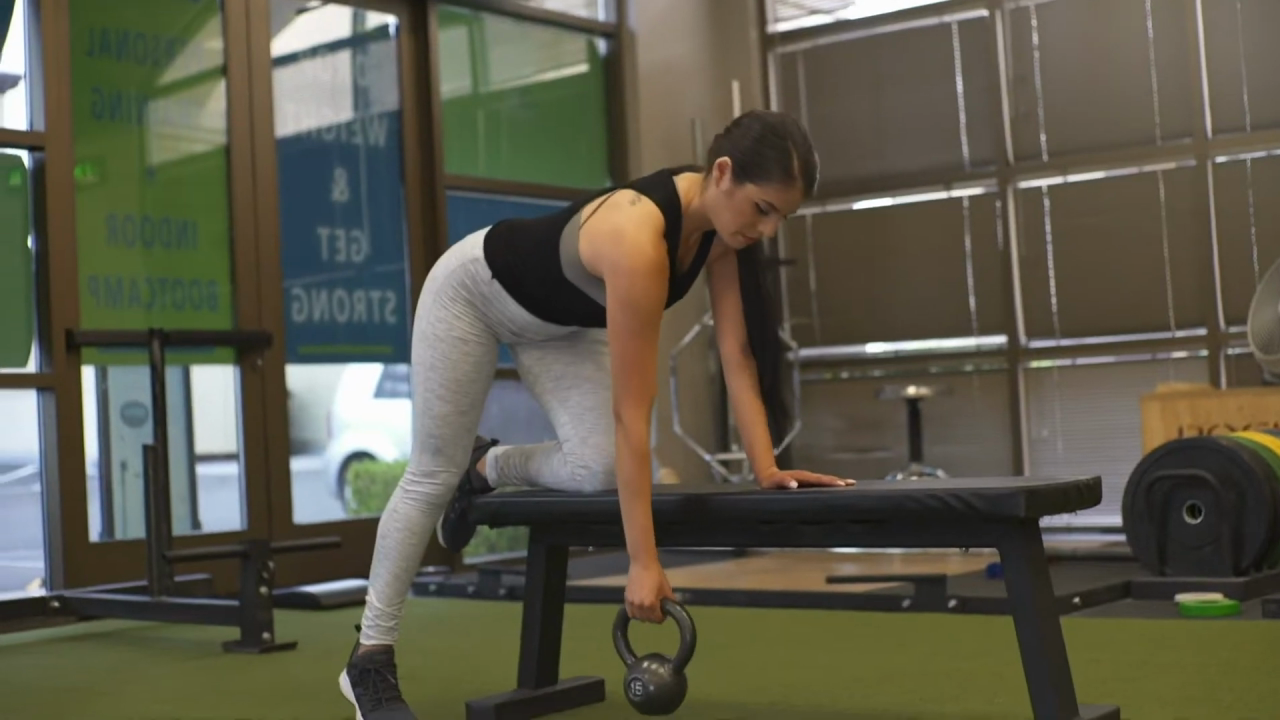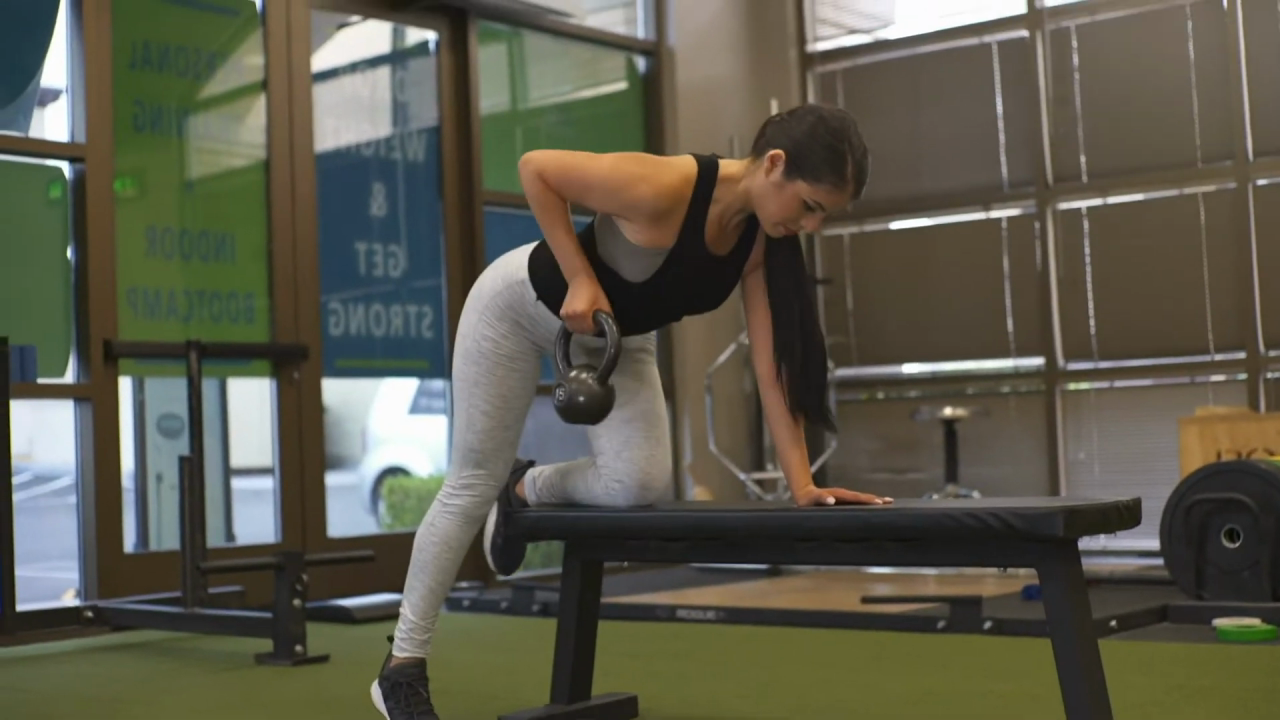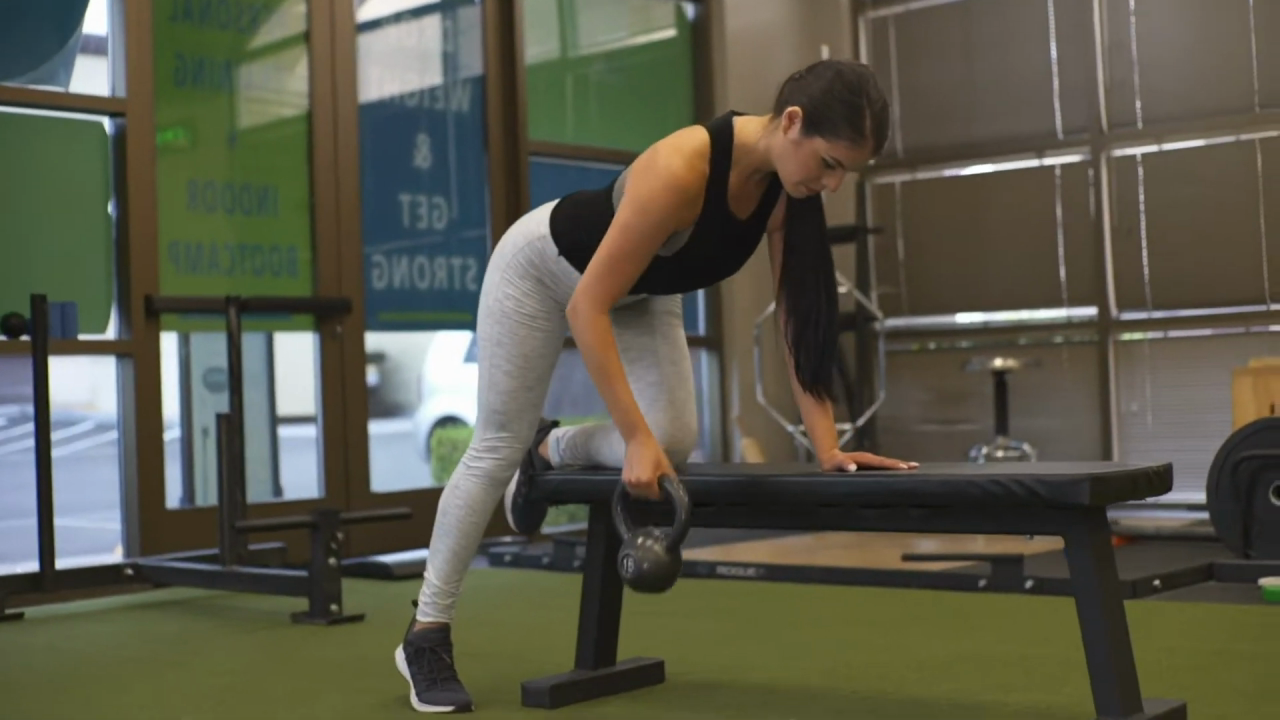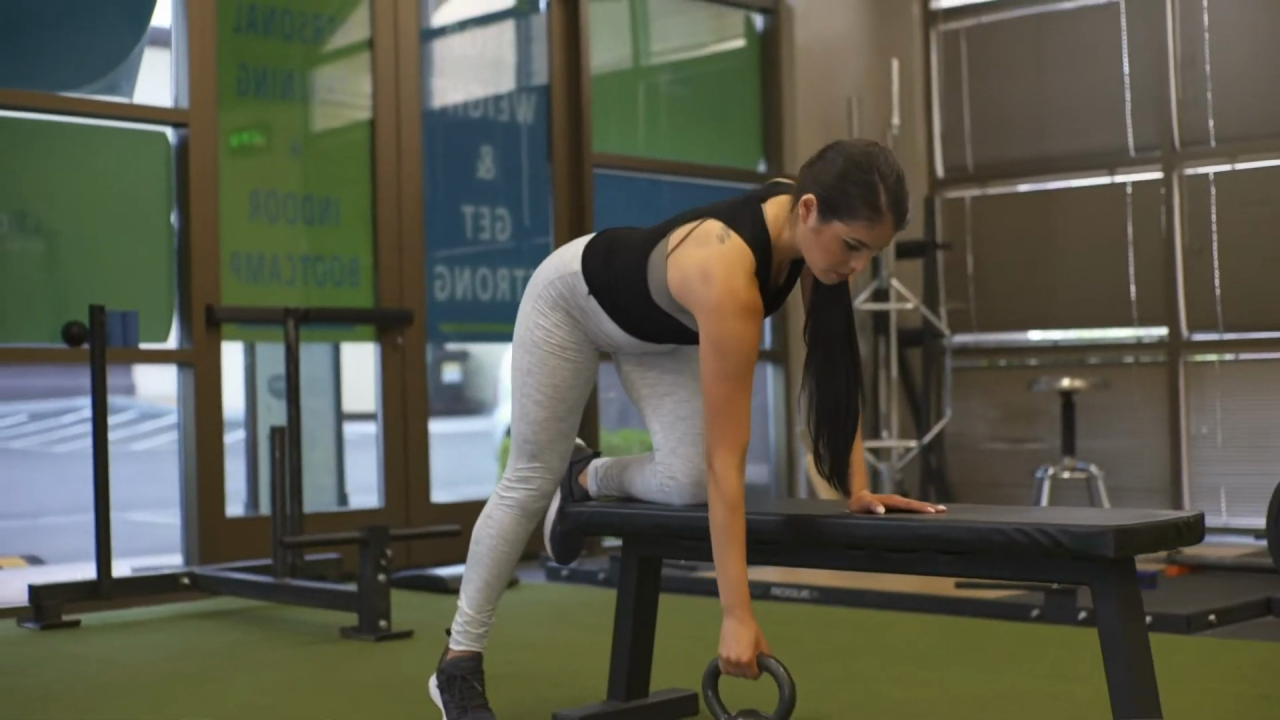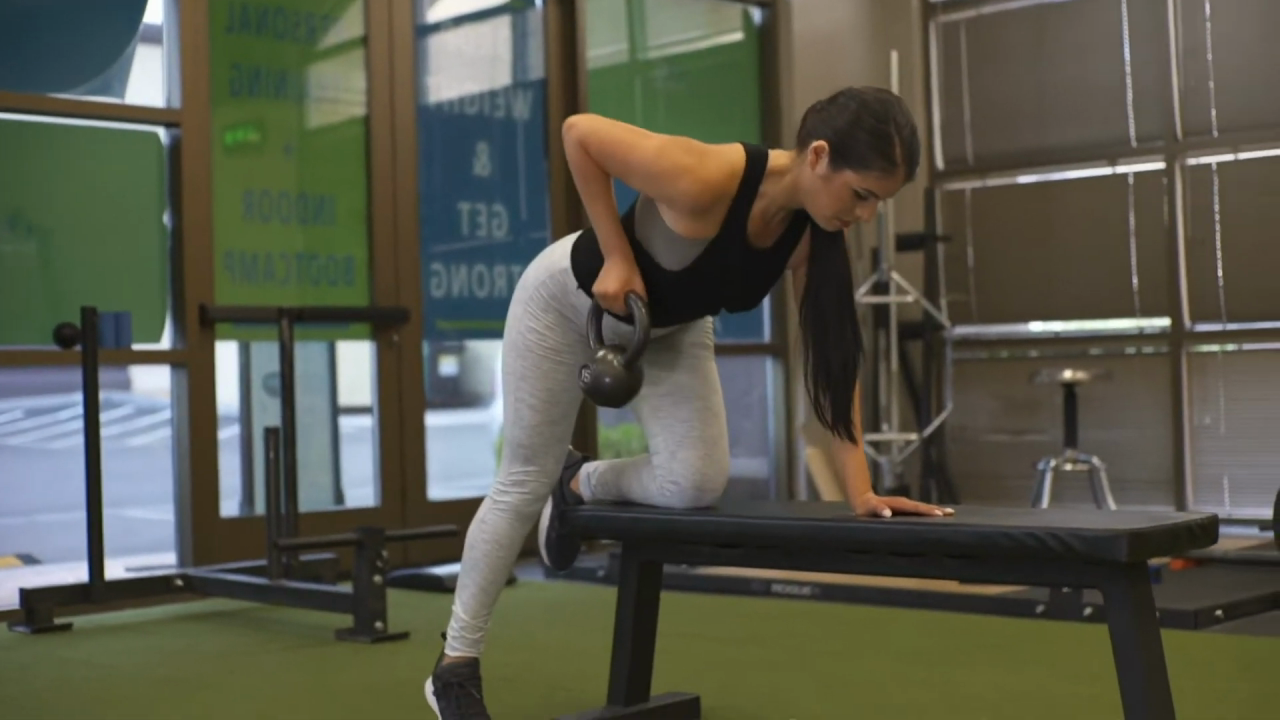
dt=1s
person 1, frame 1
left shoulder: (723, 220)
right shoulder: (638, 240)
left elbow: (741, 353)
right elbow: (630, 413)
left wrist: (766, 466)
right wrist: (643, 561)
left hip: (561, 319)
right hip: (473, 292)
left knee: (601, 470)
right knee: (433, 474)
left ankle: (487, 467)
right ankle: (370, 657)
person 1, frame 2
left shoulder: (763, 232)
right shoulder: (662, 186)
left elbow: (774, 359)
right elbow: (534, 166)
left wrist: (801, 483)
right wrist: (581, 278)
left hip: (613, 330)
right hip: (521, 304)
left knee: (641, 485)
right knee: (472, 486)
left ankle: (528, 490)
right ankle: (401, 667)
person 1, frame 3
left shoulder: (792, 182)
right shoulder: (682, 167)
left elbow: (803, 314)
right elbow: (586, 307)
left wrist: (827, 447)
right wrist: (633, 438)
left hip: (644, 285)
right hip: (545, 266)
left knee: (671, 444)
right knee: (497, 448)
left ankle: (550, 449)
right ankle: (426, 633)
person 1, frame 4
left shoulder: (814, 228)
right shoulder: (725, 275)
left elbow: (835, 365)
right elbow: (726, 459)
left wrist: (857, 489)
right wrist: (737, 615)
left hip: (664, 328)
right hip: (575, 299)
left knee: (689, 484)
right knee: (530, 482)
left ankle: (587, 478)
right ankle: (458, 663)
person 1, frame 5
left shoulder: (813, 223)
right shoulder: (708, 178)
left elbow: (831, 354)
right elbow: (578, 131)
left wrist: (860, 490)
right wrist: (617, 255)
left hip: (669, 321)
right hip: (571, 298)
left knee: (697, 485)
right knee: (523, 485)
left ankle: (581, 484)
